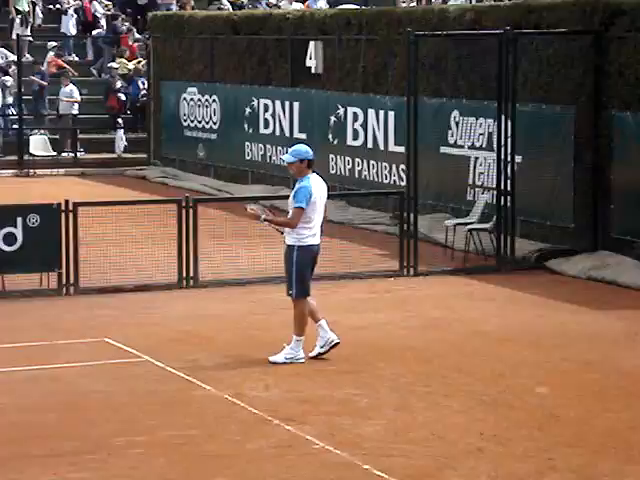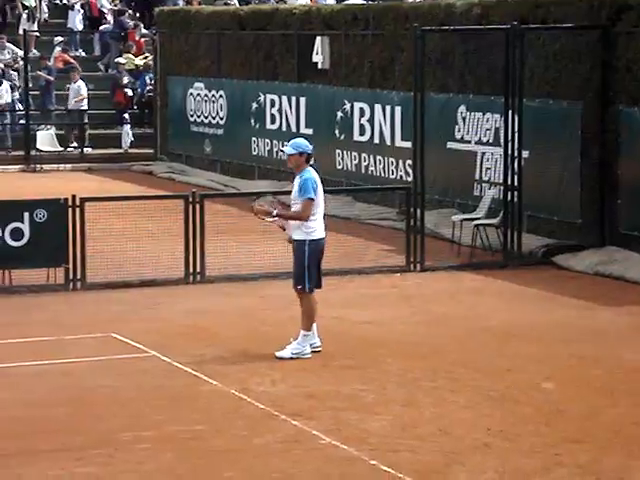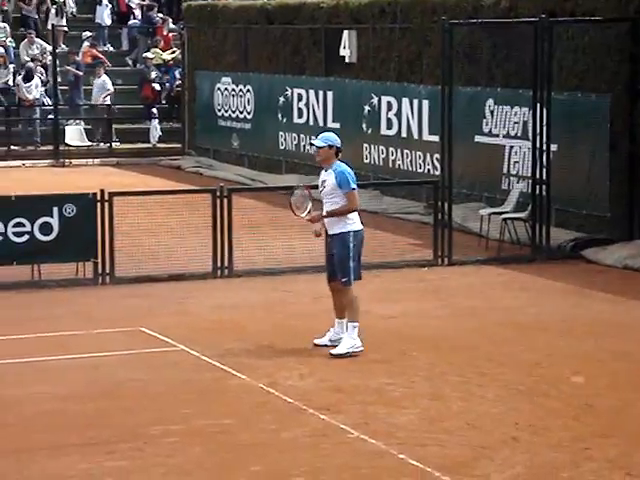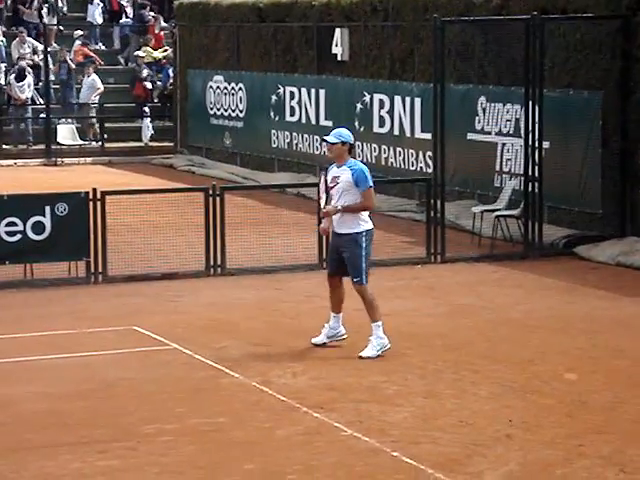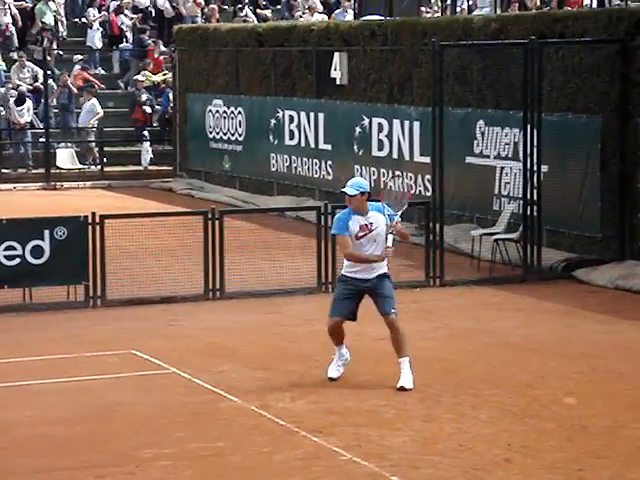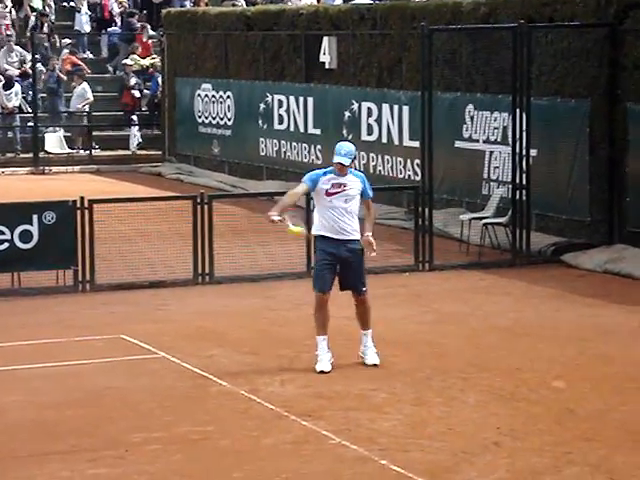
dt=0.4s
person 1, frame 1
left shoulder: (304, 187)
right shoulder: (318, 181)
left elbow: (293, 222)
right elbow: (321, 215)
left wrist: (264, 218)
left hip: (300, 246)
right hip: (311, 243)
left knee: (298, 297)
right knee: (300, 294)
left ankle: (295, 350)
right ankle: (325, 334)
person 1, frame 2
left shoulder: (306, 179)
right shoulder: (306, 176)
left elbow: (305, 214)
left wrist: (273, 212)
right wrist: (293, 228)
left hip: (308, 241)
right hip: (304, 239)
left knee: (306, 291)
right knee: (303, 290)
left ankle: (302, 345)
right ankle: (312, 338)
person 1, frame 3
left shoulder: (342, 172)
right shoulder: (324, 173)
left elbow: (352, 206)
left wrist: (322, 215)
right wrist: (321, 223)
left hip: (347, 234)
right hip: (333, 234)
left knee: (345, 285)
right knee: (333, 284)
left ankle: (352, 337)
right ankle: (338, 332)
person 1, frame 4
left shoulder: (358, 170)
right shoulder: (331, 170)
left elbow: (369, 203)
left wrist: (339, 209)
right wrist: (326, 220)
left hip: (357, 235)
right hip: (338, 234)
left knee: (360, 286)
right knee: (333, 279)
left ankle: (379, 339)
right ankle: (334, 327)
person 1, frame 5
left shoulder: (381, 210)
right shoulder: (341, 219)
left elbow: (404, 236)
right elbow: (349, 254)
left wrist: (399, 232)
right wrist: (378, 257)
left hip: (379, 276)
right hip: (350, 278)
left knee: (392, 320)
right knee: (334, 323)
left ankle: (405, 371)
right ankle: (341, 353)
person 1, frame 6
left shoulder: (360, 179)
right shoulder: (318, 176)
left elbow: (369, 209)
right elbow: (295, 192)
left wrist: (368, 233)
right wrist: (277, 211)
left hip: (353, 244)
right hip: (326, 243)
left knee: (361, 297)
right knee: (322, 297)
left ankle: (367, 345)
right ankle: (323, 353)
